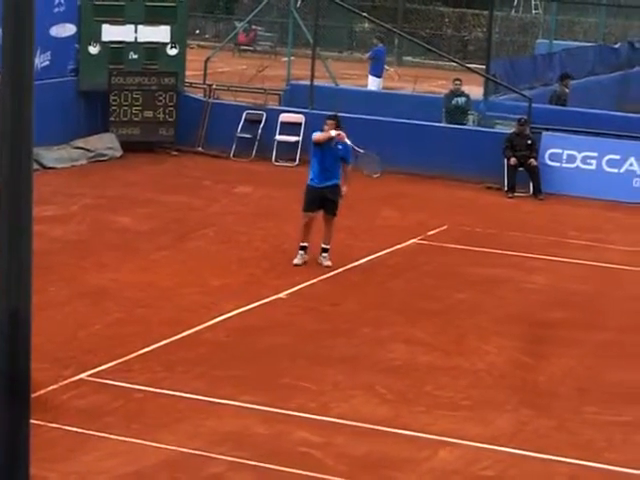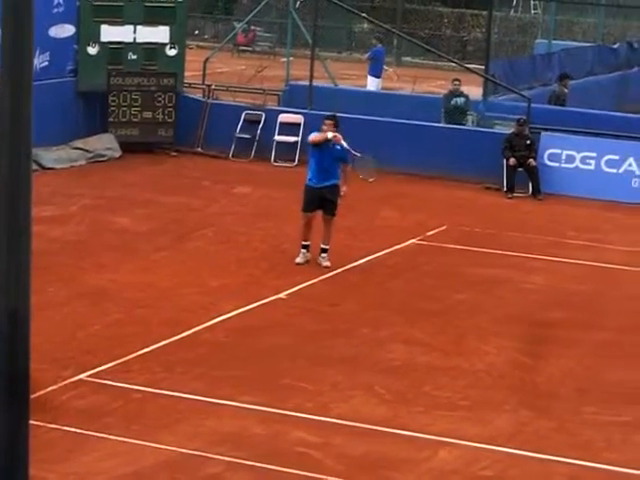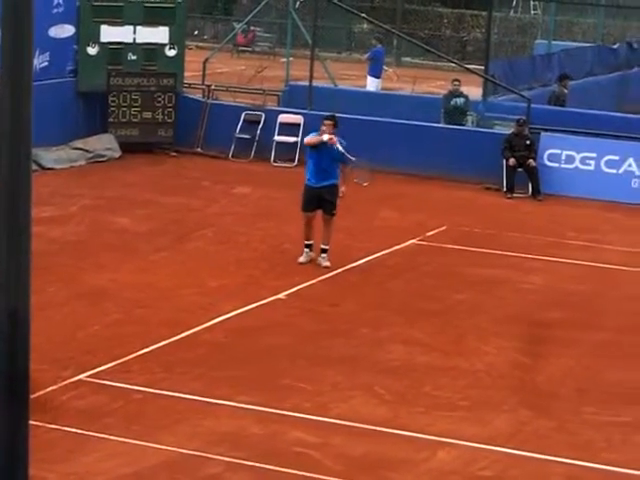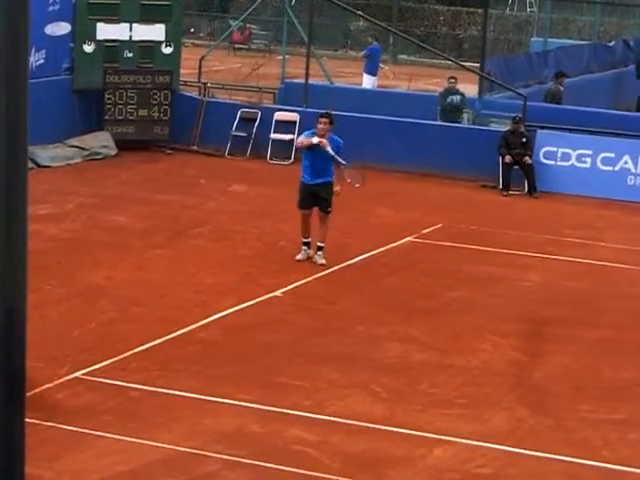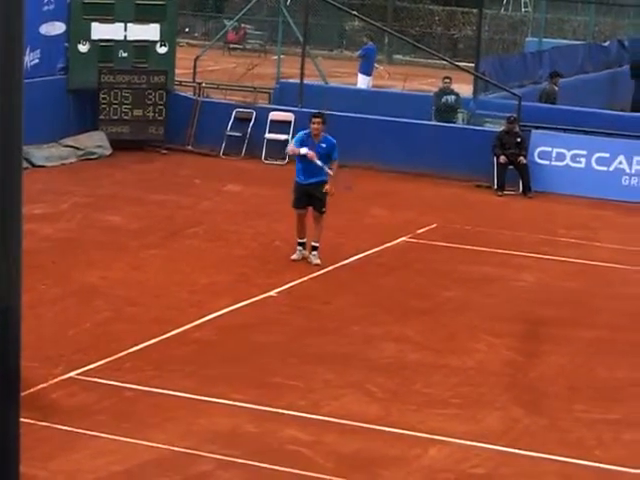
dt=0.1s
person 1, frame 1
left shoulder: (343, 144)
right shoulder: (319, 136)
left elbow: (346, 165)
right elbow: (316, 138)
left wrist: (344, 185)
right wrist: (333, 134)
left hip: (332, 187)
right hip: (314, 185)
left knee: (329, 220)
right knee: (307, 219)
left ankle: (324, 254)
right ankle: (302, 252)
person 1, frame 2
left shoulder: (341, 145)
right shoulder: (316, 136)
left elbow: (345, 165)
right elbow: (311, 140)
left wrist: (344, 185)
right wrist: (329, 135)
left hip: (331, 187)
right hip: (312, 185)
left knee: (328, 220)
right knee: (307, 219)
left ankle: (324, 254)
right ankle: (304, 251)
person 1, frame 3
left shoulder: (341, 145)
right shoulder: (315, 136)
left elbow: (344, 166)
right elbow: (307, 141)
left wrist: (343, 184)
right wrist: (325, 138)
left hip: (330, 187)
right hip: (311, 185)
left knee: (328, 220)
right knee: (307, 218)
left ankle: (323, 254)
right ankle: (308, 250)
person 1, frame 4
left shoulder: (337, 142)
right shoulder: (309, 135)
right elbow: (299, 143)
left wrist: (338, 183)
right wrist: (316, 140)
left hip: (325, 184)
right hip: (307, 182)
left knee: (323, 217)
right knee: (304, 216)
left ankle: (319, 252)
right ankle: (306, 248)
person 1, frame 5
left shoulder: (330, 142)
right shoulder: (302, 136)
left elbow: (334, 163)
right elbow: (290, 150)
left wrist: (330, 182)
right wrist: (304, 151)
left hip: (319, 184)
right hip: (301, 182)
left knee: (318, 217)
right knee: (300, 215)
left ankle: (314, 252)
right ankle: (301, 248)
